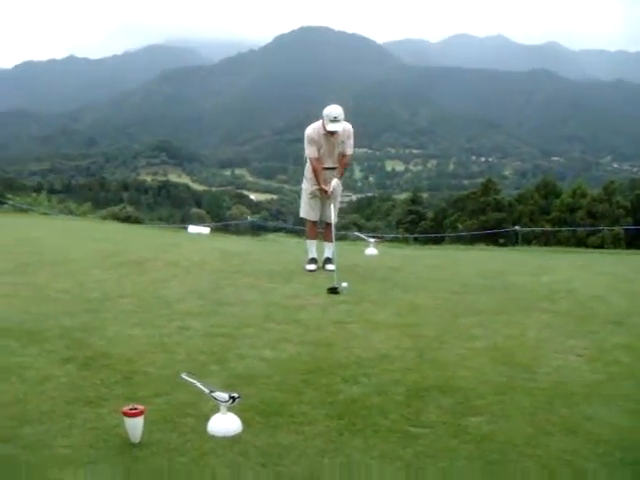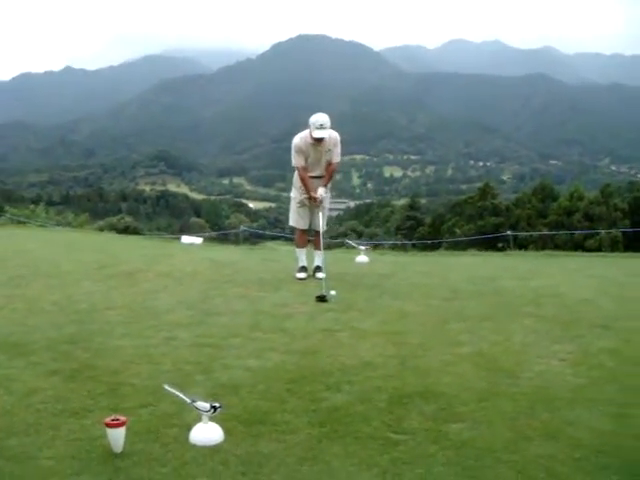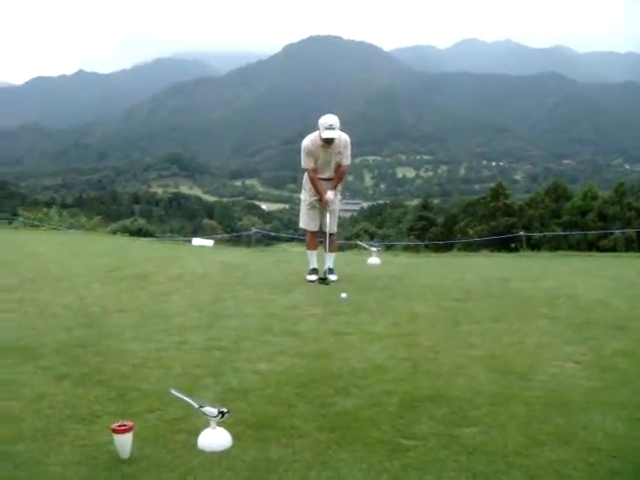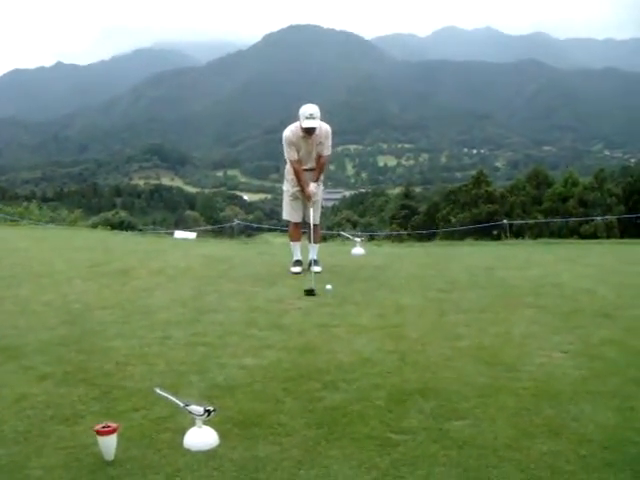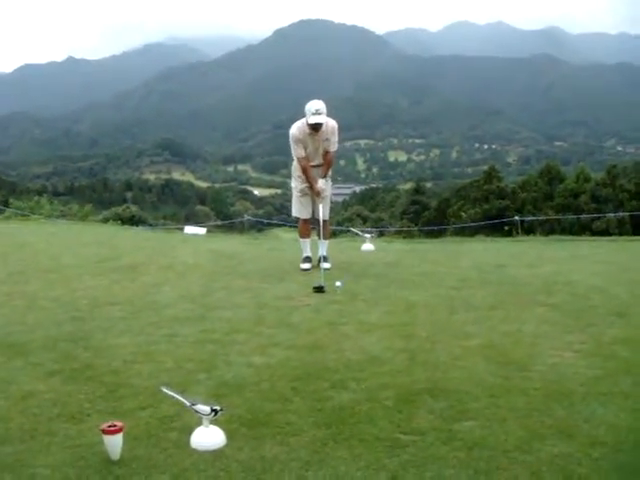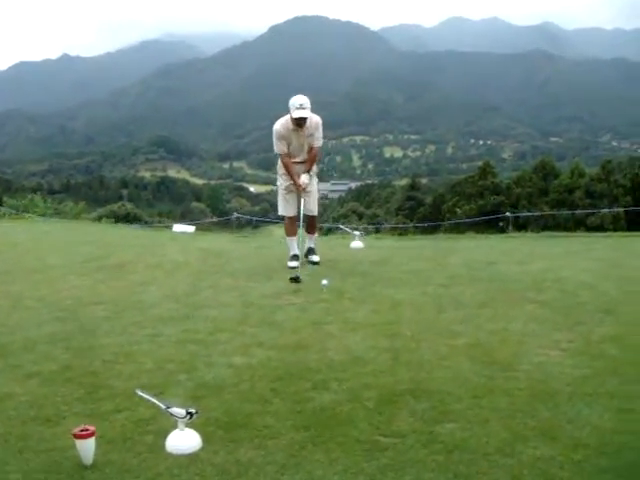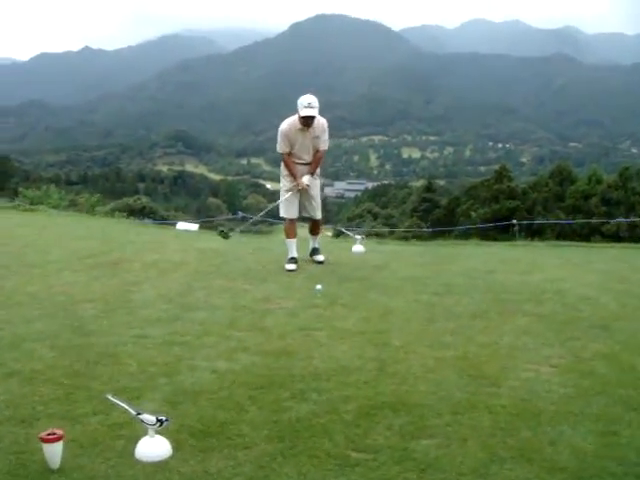
dt=0.3s
person 1, frame 1
left shoulder: (348, 129)
right shoulder: (311, 131)
left elbow: (346, 156)
right elbow: (314, 161)
left wrist: (336, 179)
right wrist: (321, 184)
left hip: (335, 175)
right hip: (314, 175)
left knee: (330, 219)
right knee: (311, 218)
left ankle: (328, 256)
right ankle: (312, 256)
person 1, frame 2
left shoulder: (335, 137)
right shoulder: (299, 141)
left elbow: (333, 165)
right elbow: (301, 170)
left wrist: (322, 188)
right wrist: (310, 193)
left hip: (323, 184)
right hip: (303, 184)
left knee: (320, 228)
right knee: (300, 227)
left ankle: (318, 265)
right ankle: (302, 265)
person 1, frame 3
left shoulder: (345, 140)
right shoulder: (308, 143)
left elbow: (342, 168)
right elbow: (311, 172)
left wrist: (331, 191)
right wrist: (322, 196)
left hip: (333, 186)
right hip: (312, 186)
left knee: (331, 229)
right knee: (311, 228)
left ankle: (330, 266)
right ankle: (313, 267)
person 1, frame 4
left shoulder: (325, 130)
right shoulder: (289, 134)
left elbow: (323, 158)
right elbow: (295, 164)
left wrist: (313, 183)
right wrist: (304, 188)
left hip: (315, 177)
right hip: (295, 177)
left knee: (315, 221)
right knee: (294, 220)
left ankle: (314, 258)
right ankle: (297, 258)
person 1, frame 5
left shoulder: (332, 126)
right shoulder: (296, 131)
left elbow: (330, 154)
right elbow: (302, 161)
left wrist: (322, 180)
right wrist: (313, 185)
left hip: (323, 173)
right hip: (302, 174)
left knee: (324, 216)
right knee: (304, 216)
left ankle: (323, 254)
right ankle: (306, 255)
person 1, frame 6
left shoulder: (316, 121)
right shoulder: (279, 127)
left elbow: (314, 150)
right elbow: (284, 157)
left wrist: (305, 174)
right wrist: (295, 179)
left hip: (308, 169)
right hip: (287, 171)
left knee: (312, 212)
right knee: (290, 214)
left ankle: (310, 247)
right ankle: (294, 253)
person 1, frame 7
left shoulder: (323, 124)
right shoulder: (286, 127)
left elbow: (320, 152)
right elbow: (285, 156)
left wrist: (309, 176)
right wrist: (297, 178)
left hip: (312, 172)
right hip: (290, 172)
left knee: (316, 216)
right knee: (290, 216)
left ankle: (314, 247)
right ankle: (292, 255)
